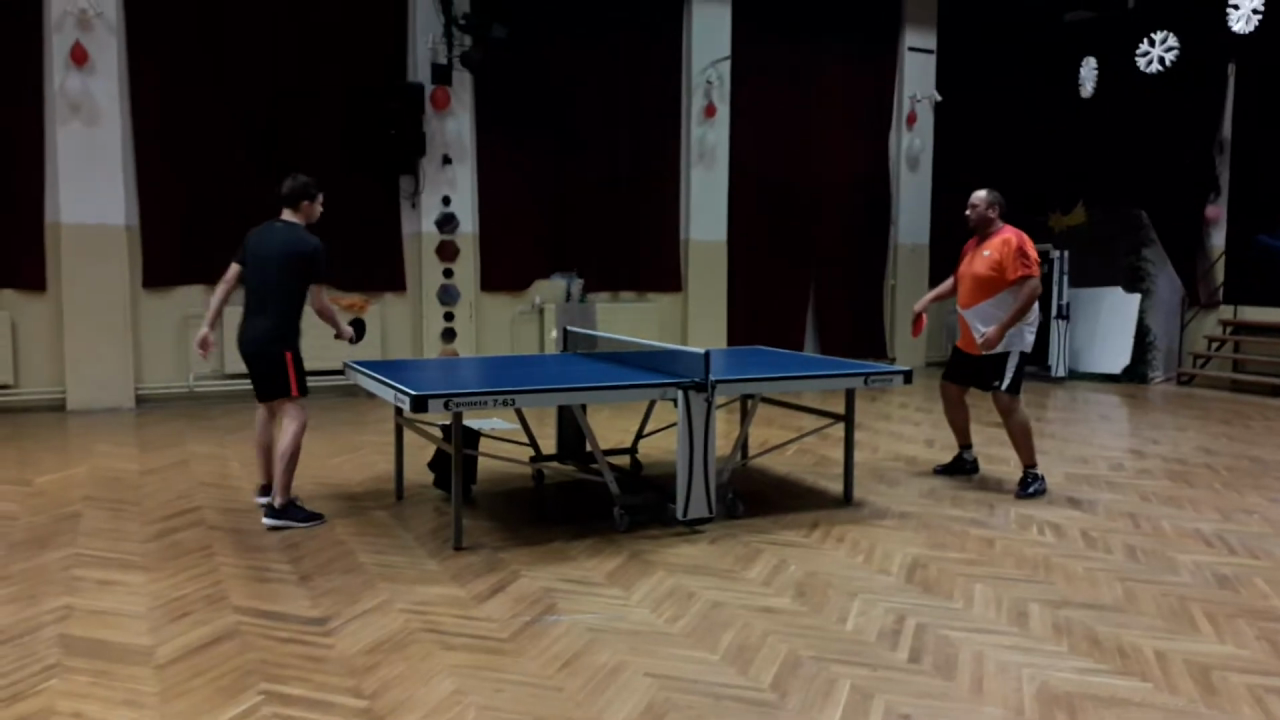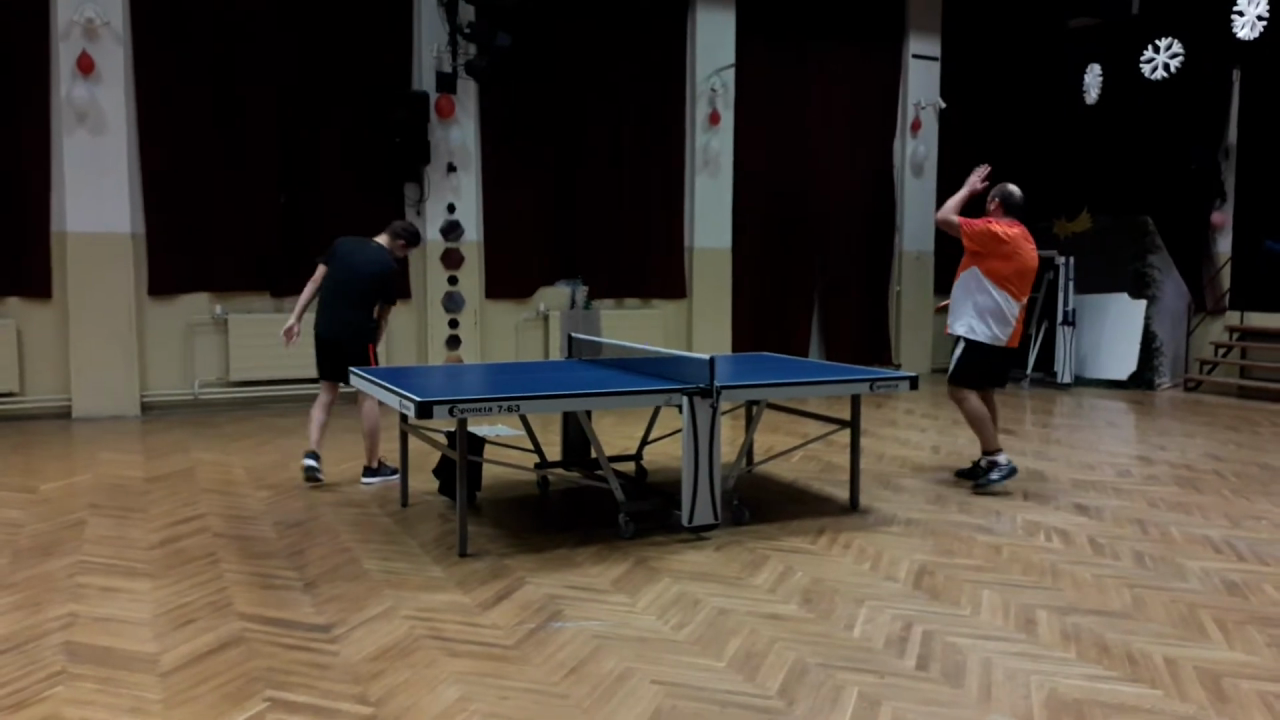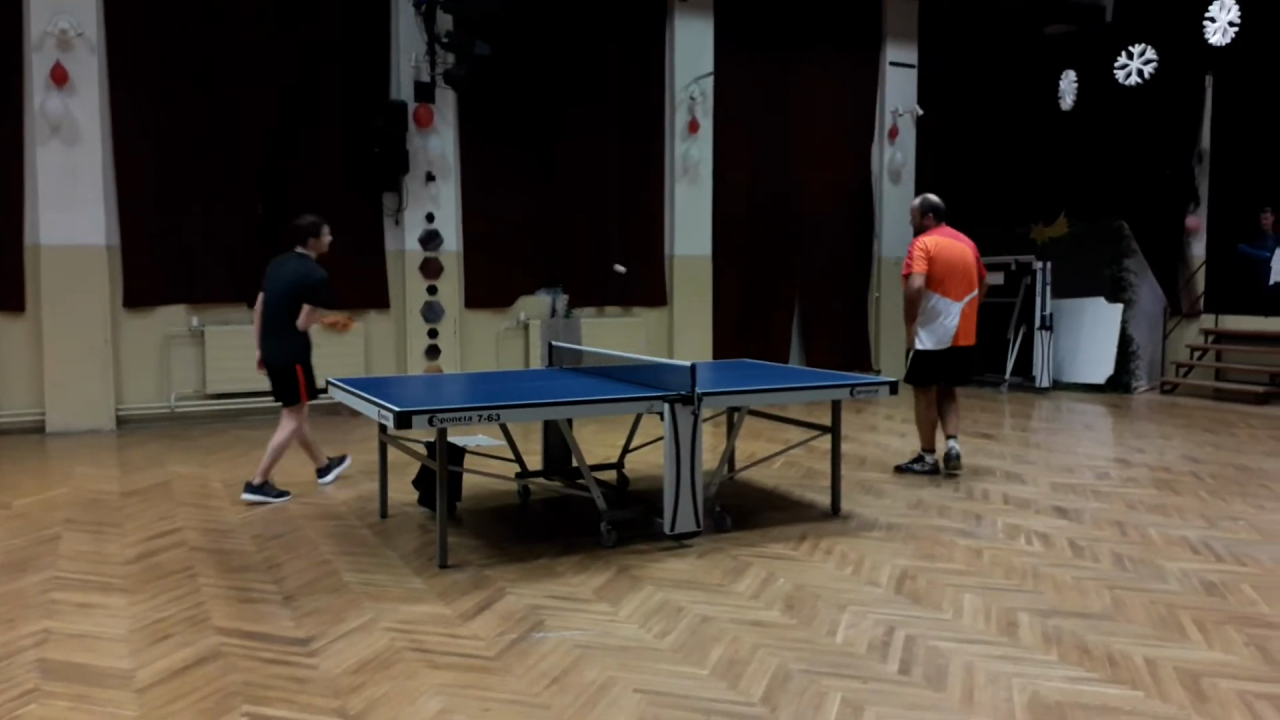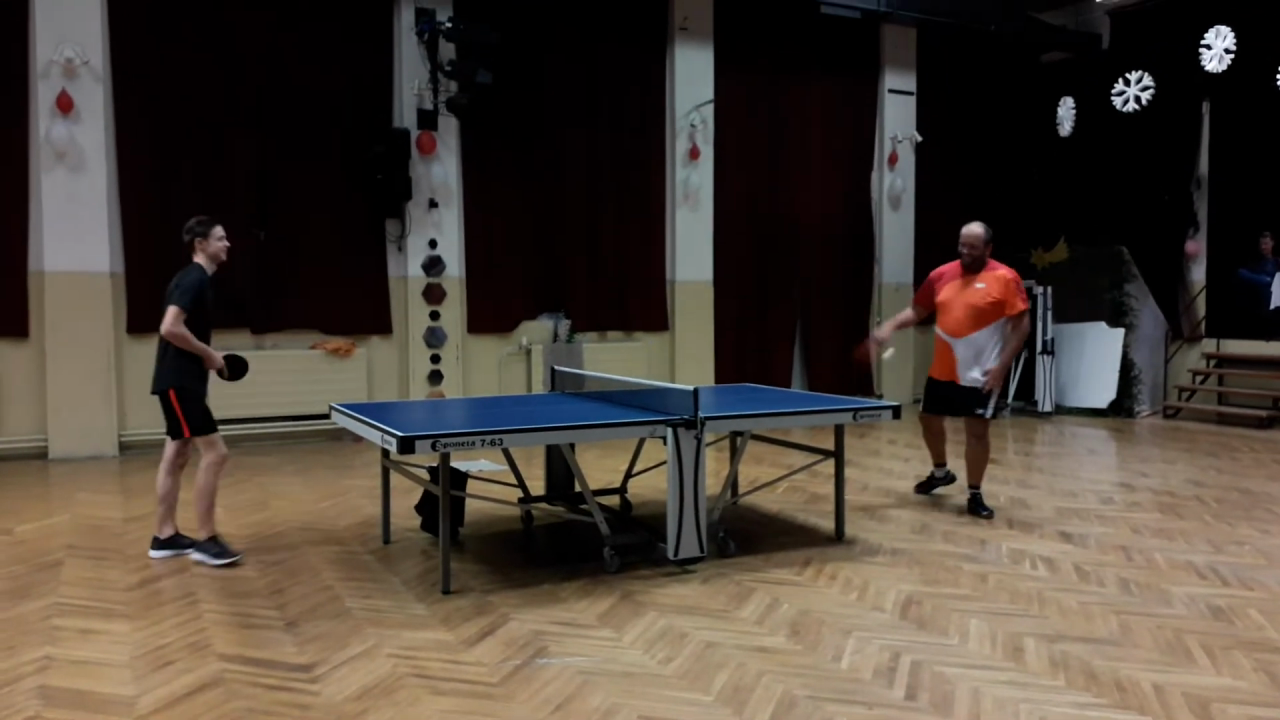
dt=1s
person 1, frame 1
left shoulder: (255, 235)
right shoulder: (309, 245)
left elbow: (226, 283)
right elbow: (319, 304)
left wrist: (208, 326)
right wrist: (341, 329)
left hip: (249, 338)
right hip: (278, 341)
left knee: (267, 410)
right knee: (294, 417)
left ankle: (268, 486)
right ankle: (279, 505)
person 1, frame 2
left shoulder: (342, 244)
right shoulder: (389, 268)
left elbow: (314, 282)
right elbow: (381, 319)
left wrist: (295, 318)
right wrist: (371, 348)
left hip: (325, 331)
right hip: (358, 333)
left knee: (326, 393)
right knee: (368, 397)
left ankle: (312, 454)
right ankle: (372, 466)
person 1, frame 3
left shoulder: (277, 264)
right shoulder: (316, 276)
left elbow: (258, 308)
right elbow: (302, 324)
left wrist: (260, 348)
right wrist: (317, 313)
left hip: (271, 350)
right hip: (292, 353)
left knee: (295, 412)
right knee: (293, 418)
left ankle: (324, 465)
right ankle: (258, 484)
person 1, frame 4
left shoulder: (197, 279)
right shoulder: (194, 279)
right elbow: (170, 329)
right wrist: (208, 355)
left hip: (180, 381)
right hip: (180, 382)
left knee: (176, 456)
right knee: (215, 453)
left ankle: (165, 537)
right ankle: (204, 538)
person 2, frame 1
left shoulder: (1013, 241)
right shoulder: (973, 245)
left elbow: (1033, 288)
right elbow: (958, 280)
left wrist: (1000, 330)
right wrist: (928, 299)
left hip: (1007, 341)
right hip: (970, 340)
left knee: (1006, 401)
right knee: (950, 390)
left ankle: (1033, 474)
right ankle: (966, 457)
person 2, frame 2
left shoulder: (993, 233)
right shoulder: (1025, 242)
left elbow: (943, 218)
left wrist: (967, 189)
right wrist: (958, 298)
left hip: (979, 330)
right hip: (1003, 333)
left knee: (961, 391)
right knee: (983, 393)
left ankle: (1000, 459)
right ankle: (989, 461)
person 2, frame 3
left shoulder: (923, 244)
right shoulder: (966, 243)
left elbow: (916, 288)
right elbow: (982, 283)
left wrist: (908, 326)
left hip: (929, 335)
right hip: (962, 335)
left knee: (924, 393)
right knee: (946, 392)
left ankle: (928, 458)
right ankle: (952, 446)
person 2, frame 4
left shoulder: (1005, 279)
right shoulder: (941, 275)
left elbow: (1021, 325)
right elbow: (917, 310)
left wrist: (1002, 365)
right wrist: (888, 328)
left hip: (979, 373)
right hip: (943, 369)
left knee: (977, 429)
right knee: (930, 420)
left ankle: (975, 495)
right ankle: (942, 471)
